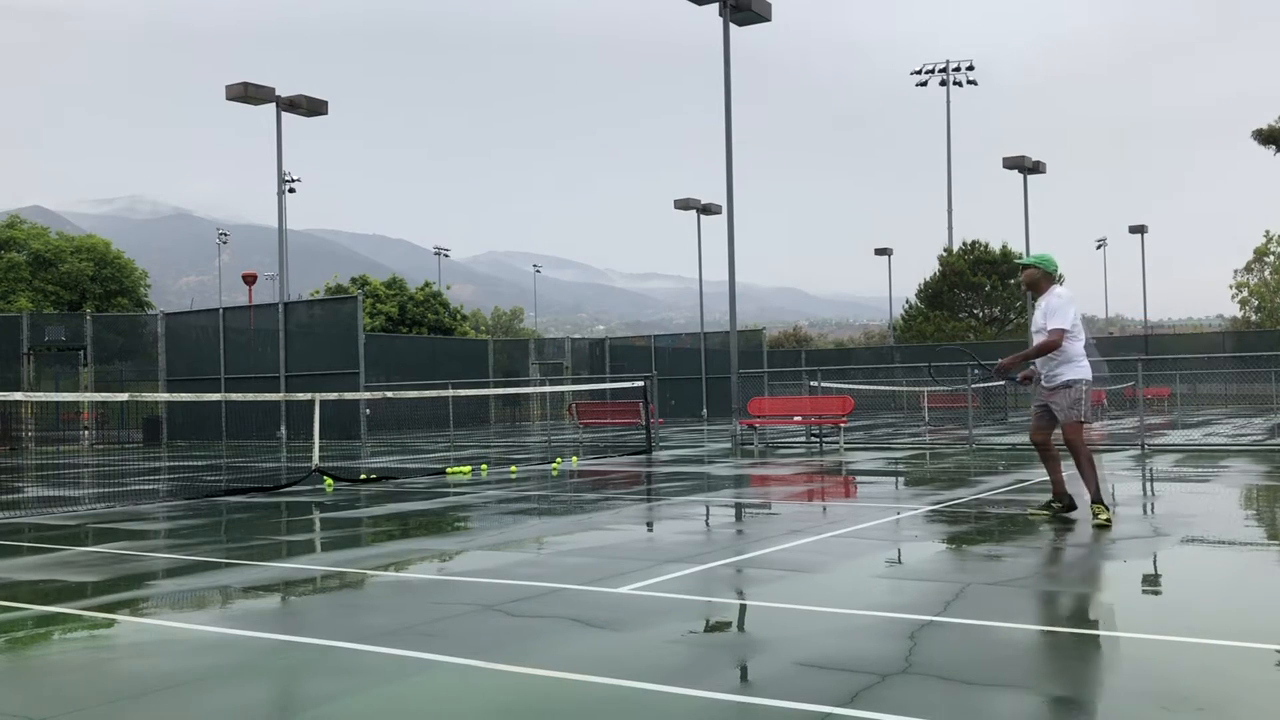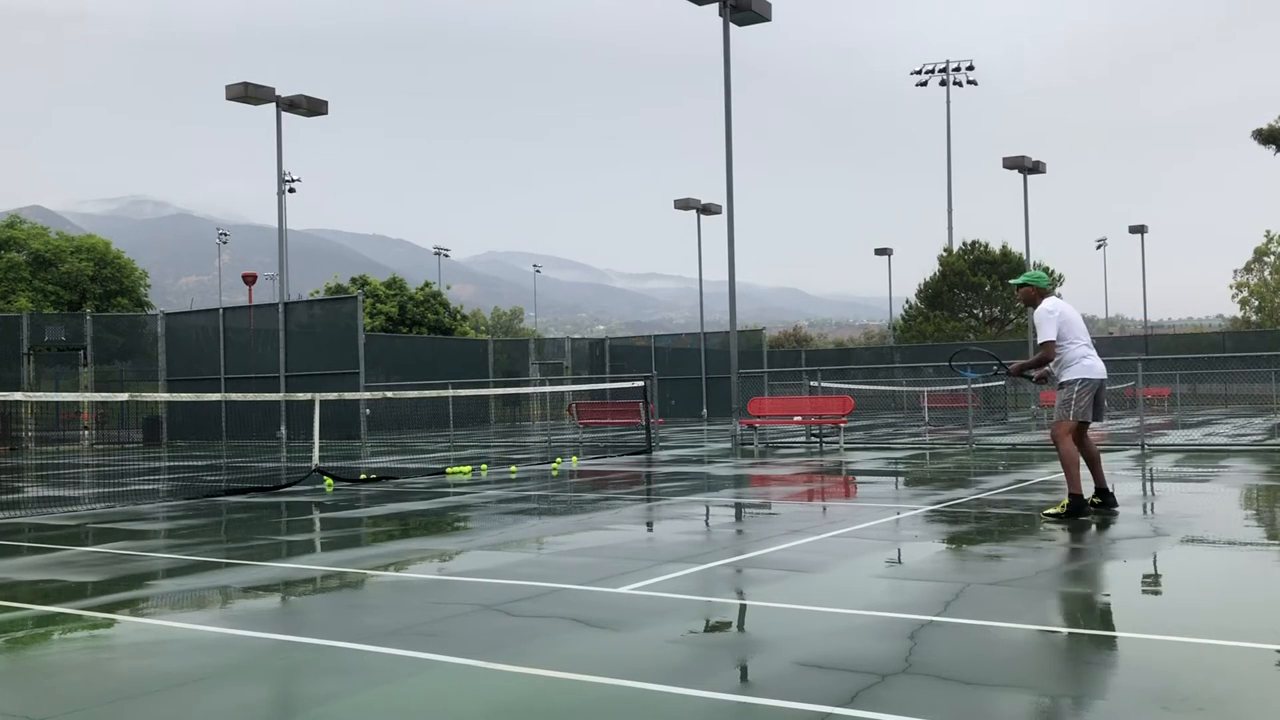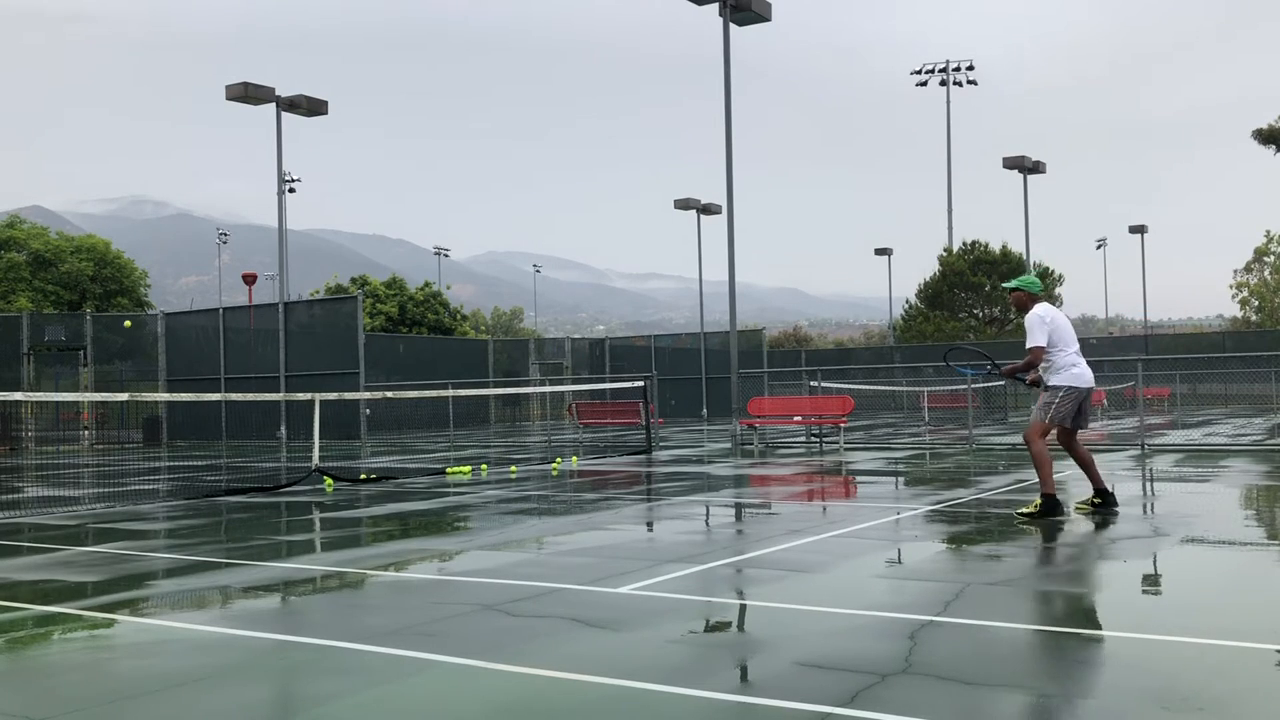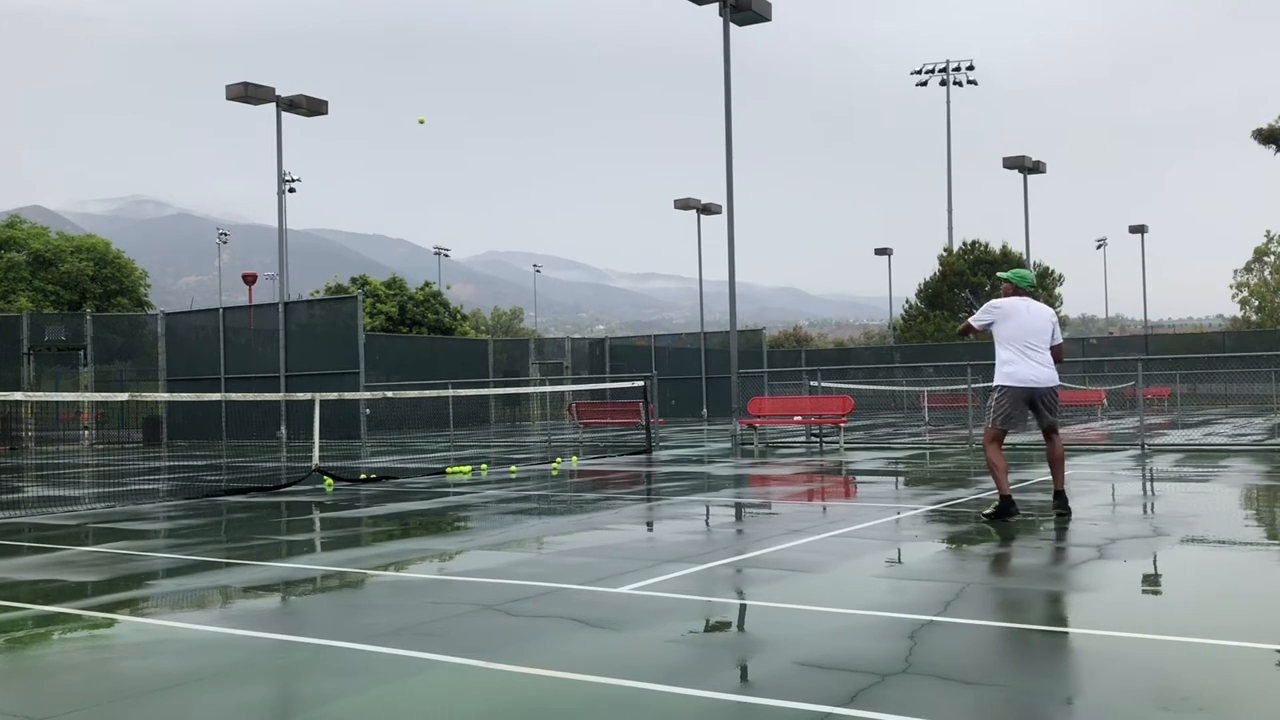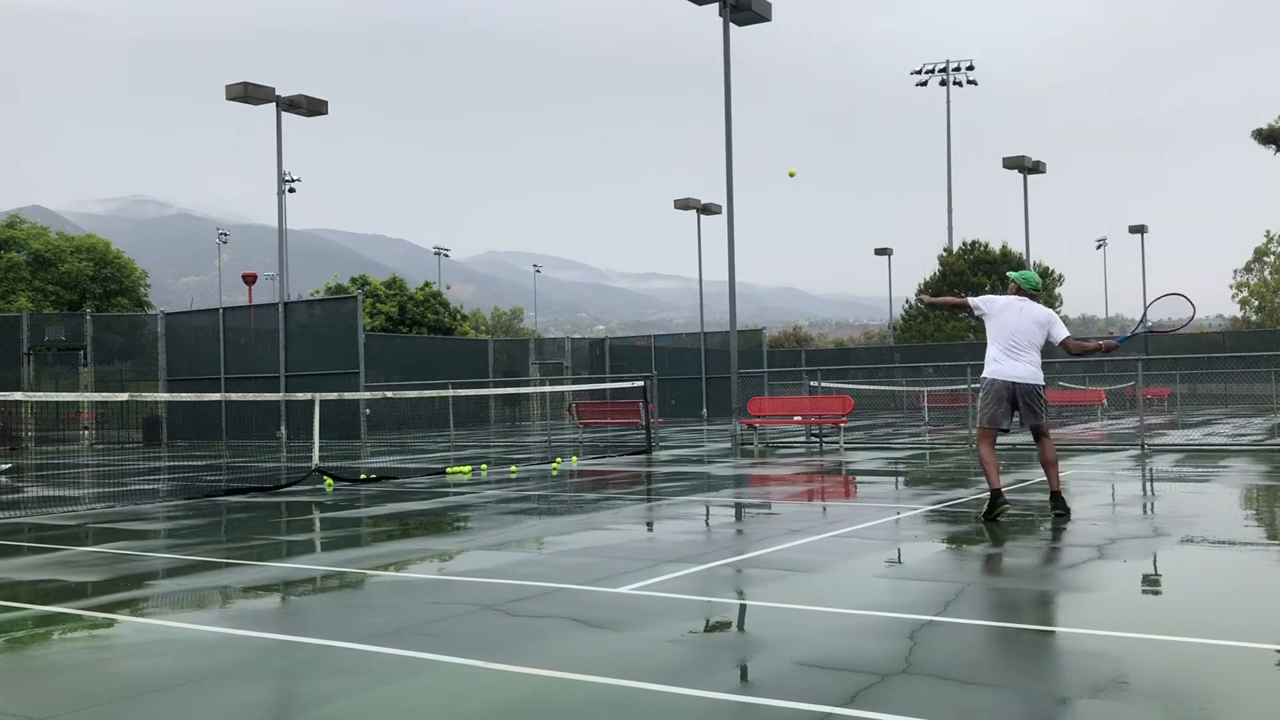
dt=0.5s
person 1, frame 1
left shoulder: (1058, 297)
right shoulder: (1045, 301)
left elbow: (1054, 342)
left wrist: (1014, 361)
right wrist: (1034, 371)
left hip: (1070, 379)
right hip: (1050, 382)
left knee: (1073, 439)
right knee: (1039, 437)
left ankle: (1098, 503)
right ankle: (1061, 499)
person 1, frame 2
left shoulder: (1044, 310)
right shoulder: (1059, 305)
left elbow: (1048, 353)
left wrist: (1022, 367)
right wrist: (1049, 371)
left hip: (1079, 376)
right hip: (1094, 372)
left knee: (1061, 434)
right knee: (1078, 435)
left ankle: (1075, 501)
right ankle: (1103, 495)
person 1, frame 3
left shoulder: (1035, 316)
right shoulder: (1052, 313)
left elbow: (1034, 360)
left wrist: (1012, 370)
right wrist: (1040, 375)
left hip: (1065, 384)
right hip: (1082, 381)
left knee: (1033, 436)
right knee: (1068, 441)
left ankle: (1049, 500)
right ankle: (1103, 495)
person 1, frame 4
left shoulder: (996, 306)
right shoulder: (1048, 312)
left elbow: (964, 329)
right elbow: (1058, 356)
left wrist: (978, 324)
left hip: (1010, 383)
right hip: (1046, 381)
left knee: (992, 442)
right knee: (1052, 435)
left ankle: (1006, 501)
right ankle: (1060, 497)
person 1, frame 5
left shoulder: (993, 302)
right shoulder: (1047, 315)
left elbow: (957, 302)
right elbow: (1073, 348)
left wrist: (930, 300)
right wrist: (1102, 346)
left hip: (997, 379)
right hip: (1030, 381)
left knee: (986, 443)
right knee: (1043, 440)
left ankle: (997, 496)
right ankle: (1057, 499)
